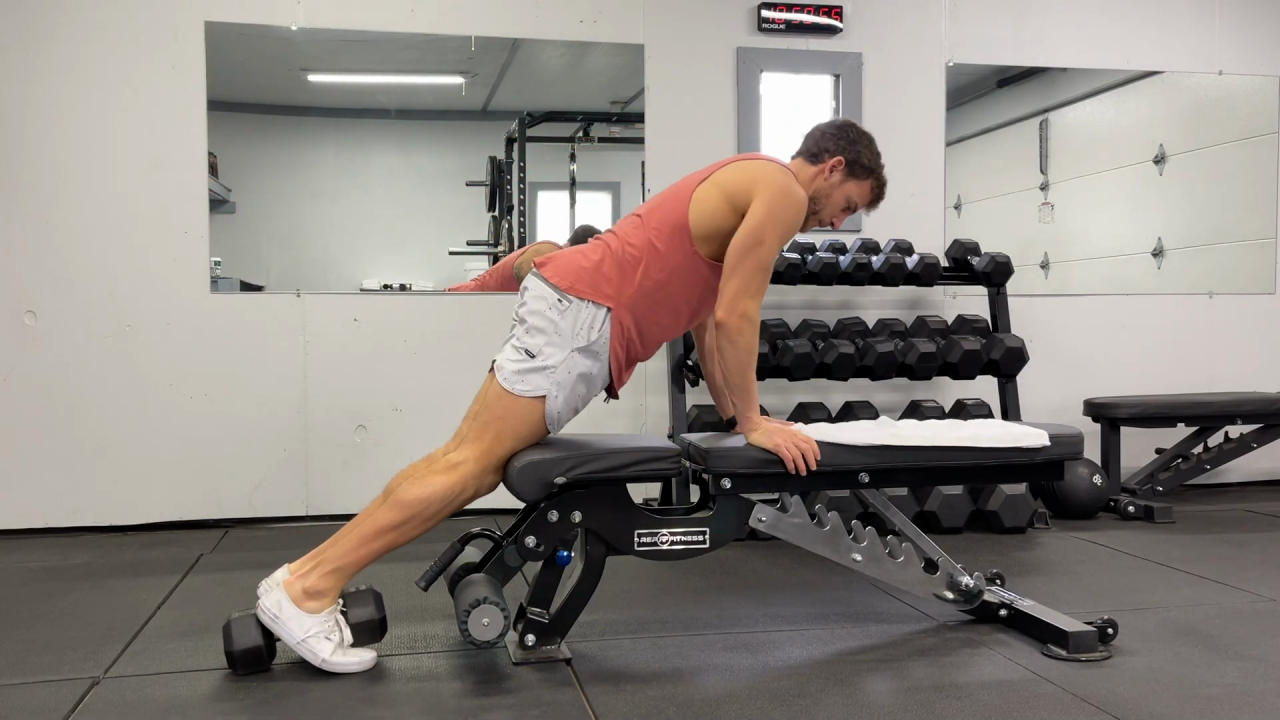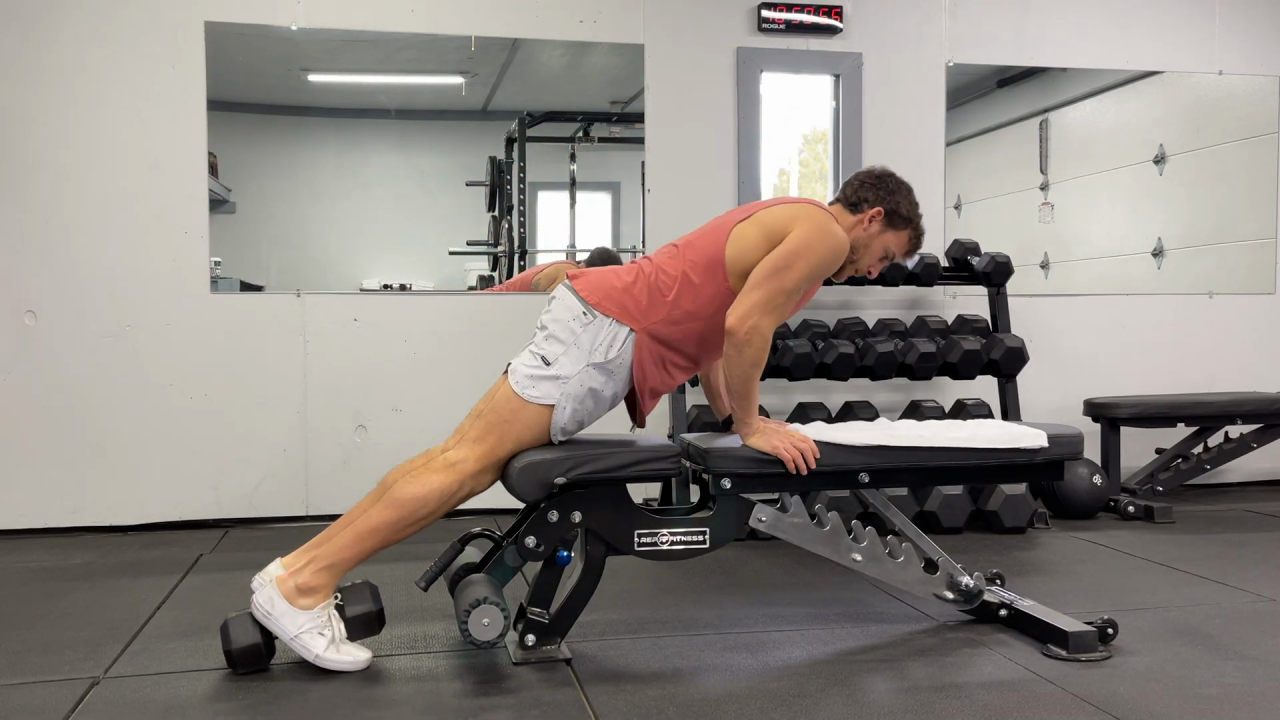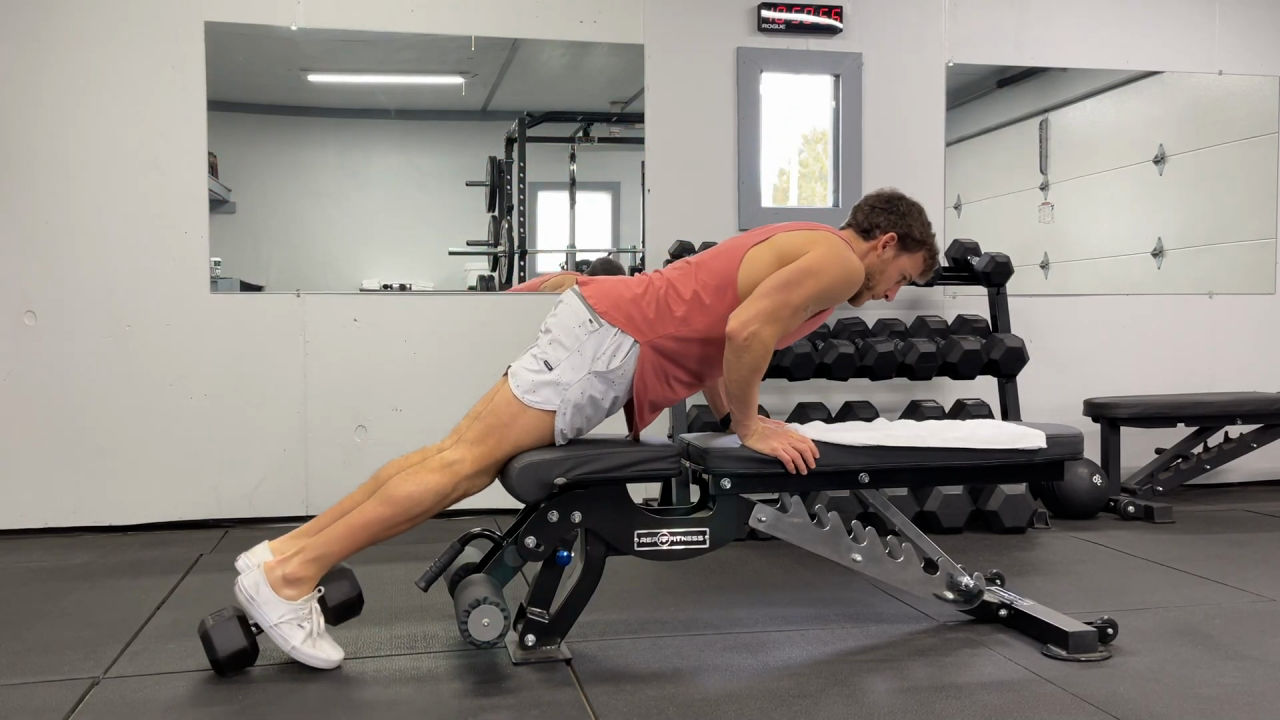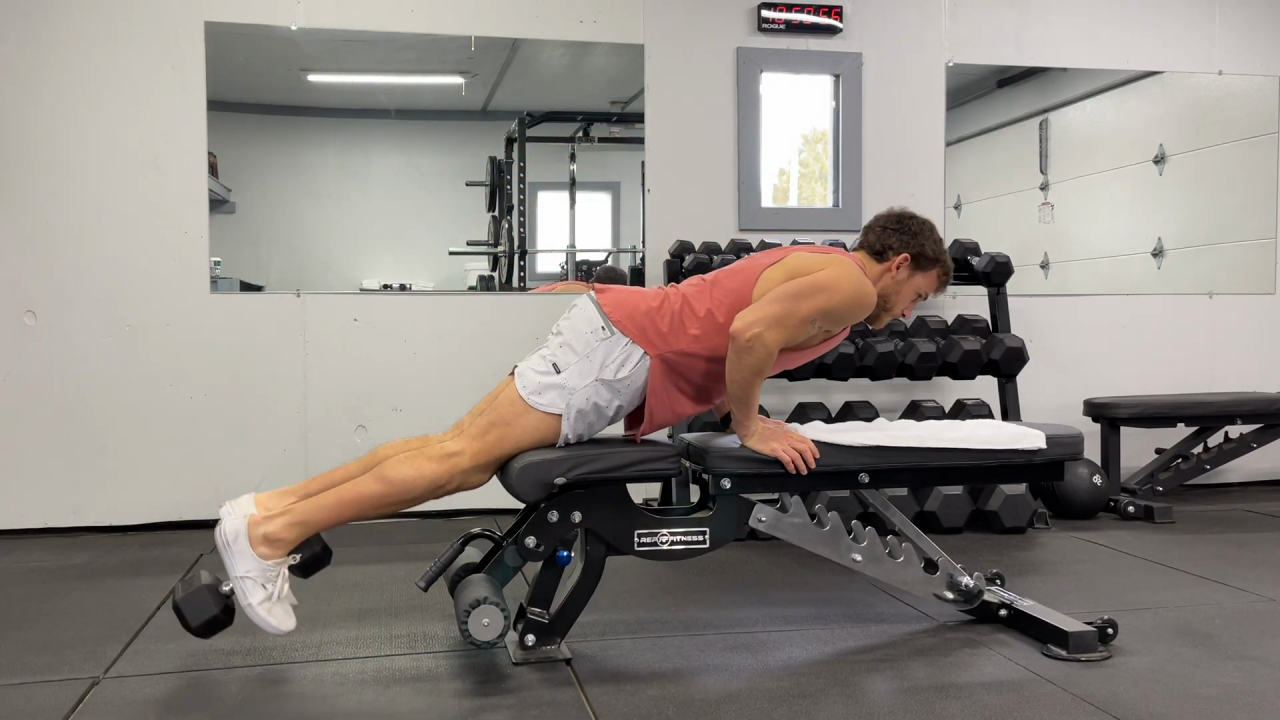
dt=0.3s
person 1, frame 1
left shoulder: (752, 190)
right shoulder: (782, 191)
left elbow: (714, 321)
right elbow: (733, 316)
left wrist: (736, 415)
right wrist: (749, 421)
left hip: (578, 305)
right hip: (582, 310)
left knee: (472, 465)
right knee: (472, 463)
left ankle: (310, 576)
right ankle: (307, 590)
person 1, frame 2
left shoulder: (790, 224)
right shoulder: (826, 235)
left elbow: (708, 323)
right elbow: (744, 325)
left wrist: (732, 416)
right wrist: (751, 427)
left hip: (603, 322)
right hip: (606, 330)
left knee: (471, 462)
right knee: (468, 459)
left ankle: (302, 569)
right ankle: (300, 588)
person 1, frame 3
left shoulder: (801, 245)
right shoulder: (838, 262)
right elbow: (746, 331)
left wrist: (732, 418)
right wrist: (748, 426)
left hip: (610, 329)
right hip: (611, 339)
left knee: (463, 460)
right knee: (466, 461)
left ankle: (287, 556)
right ankle: (286, 574)
person 1, frame 4
left shoulder: (817, 268)
right shoulder: (852, 287)
right elbow: (750, 333)
left wrist: (739, 412)
right wrist: (749, 426)
left hip: (620, 334)
right hip: (620, 348)
left knee: (464, 457)
right knee: (461, 456)
left ankle: (272, 513)
right ankle: (266, 528)
